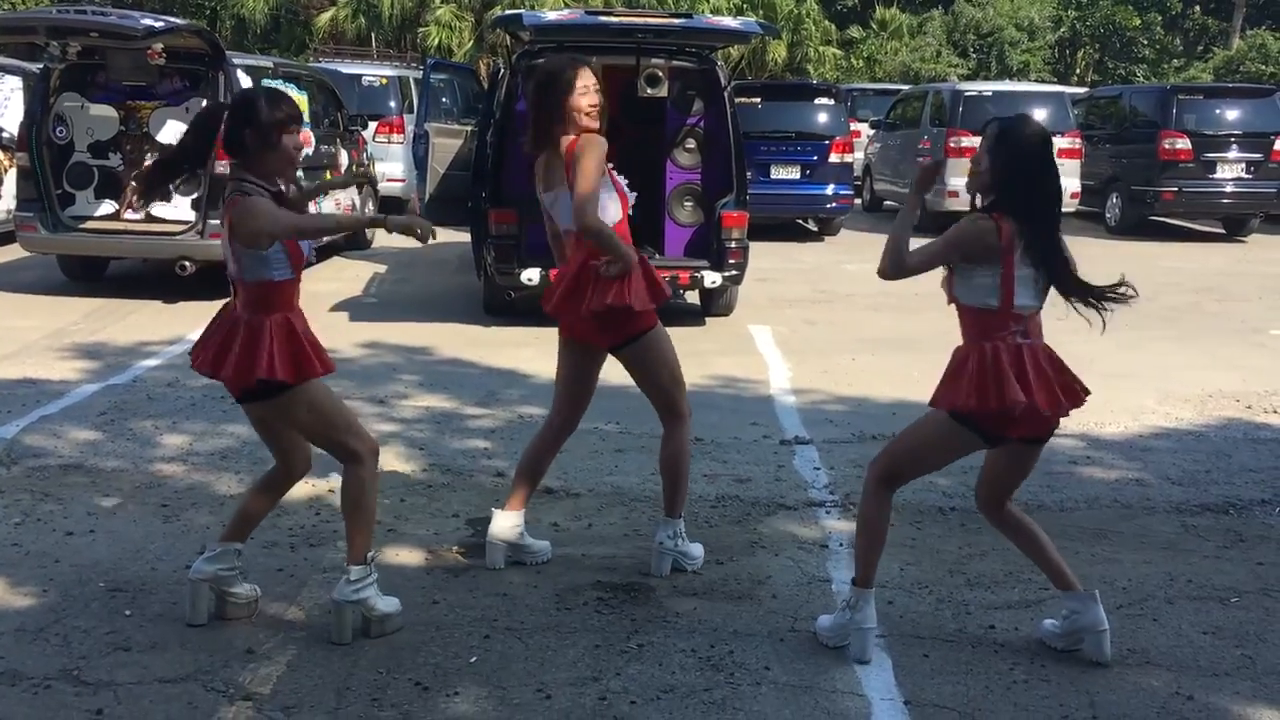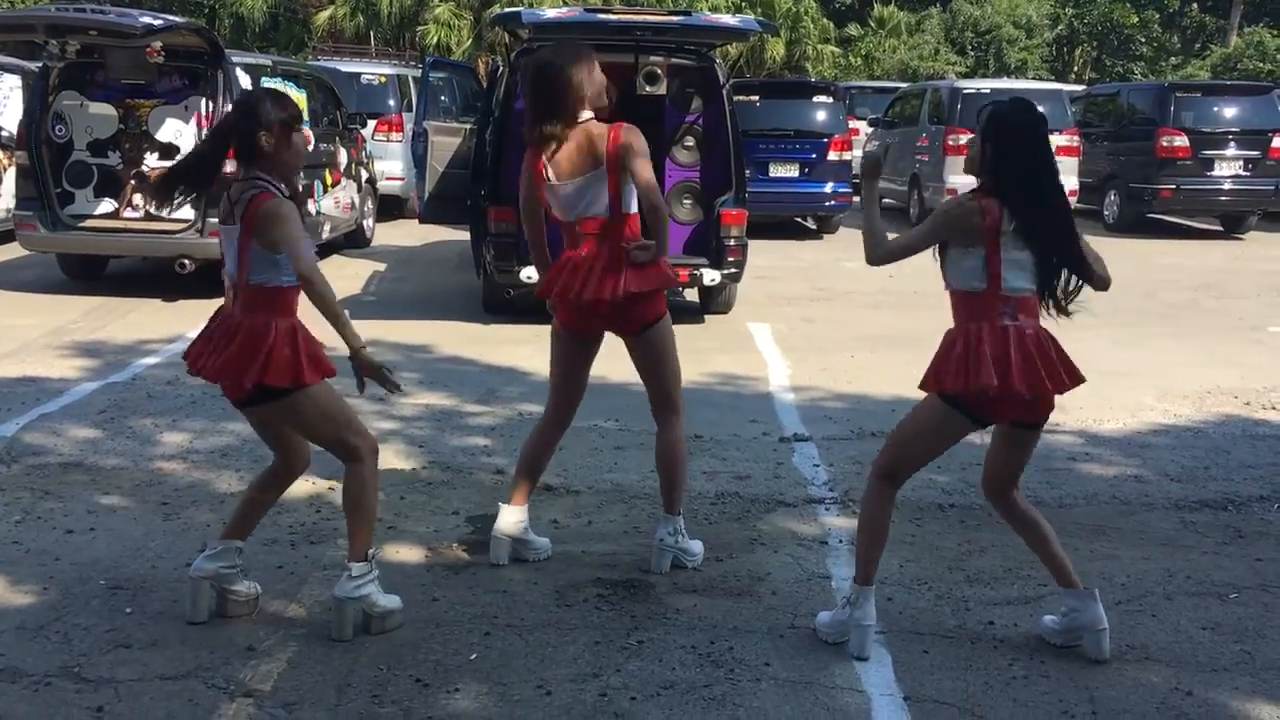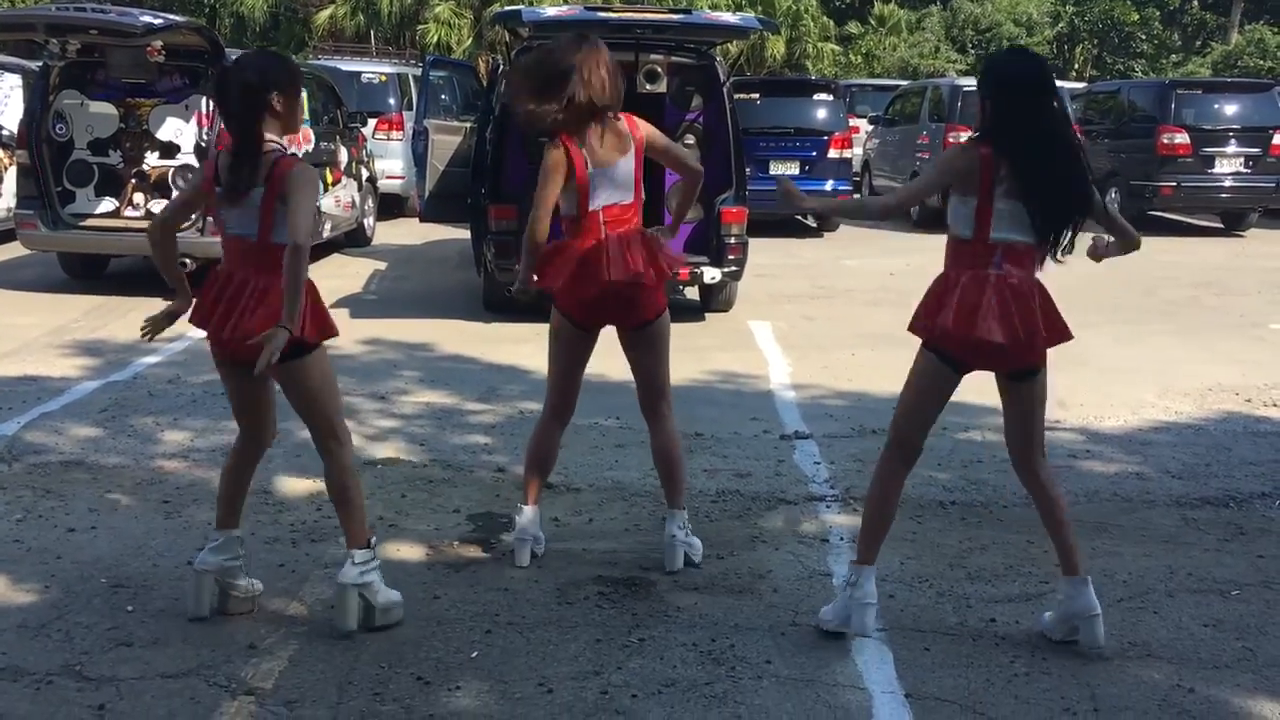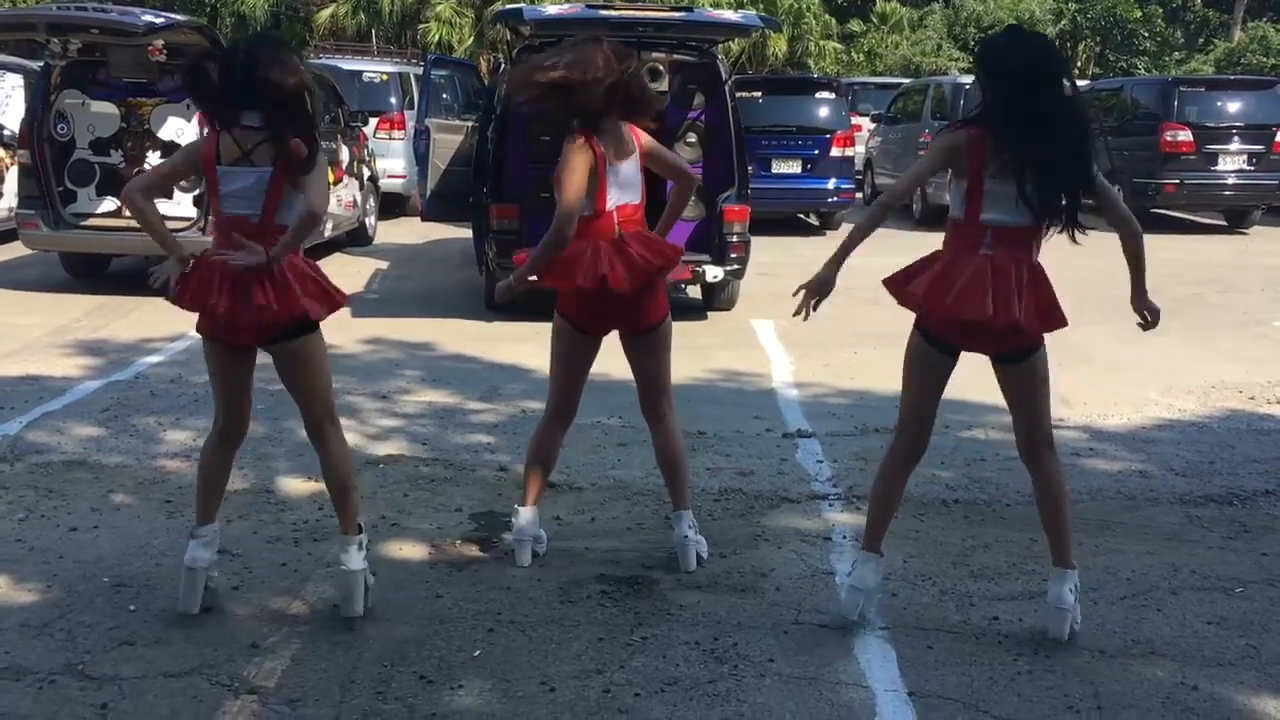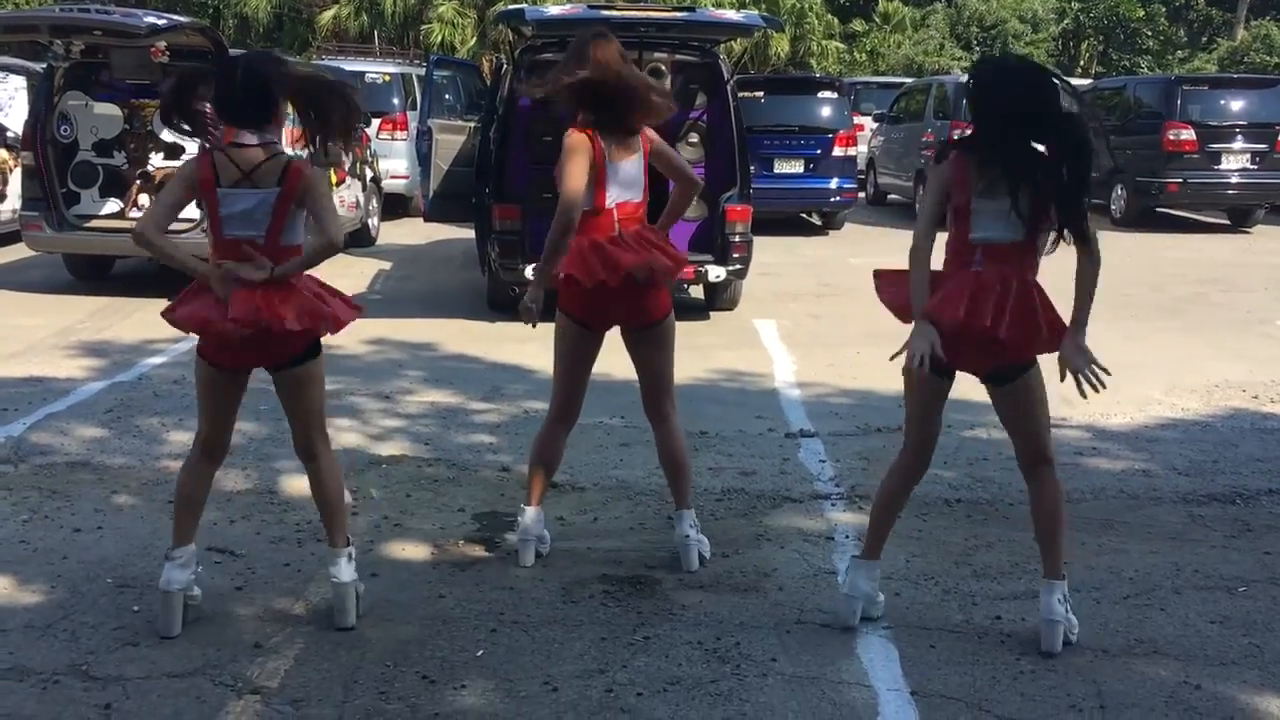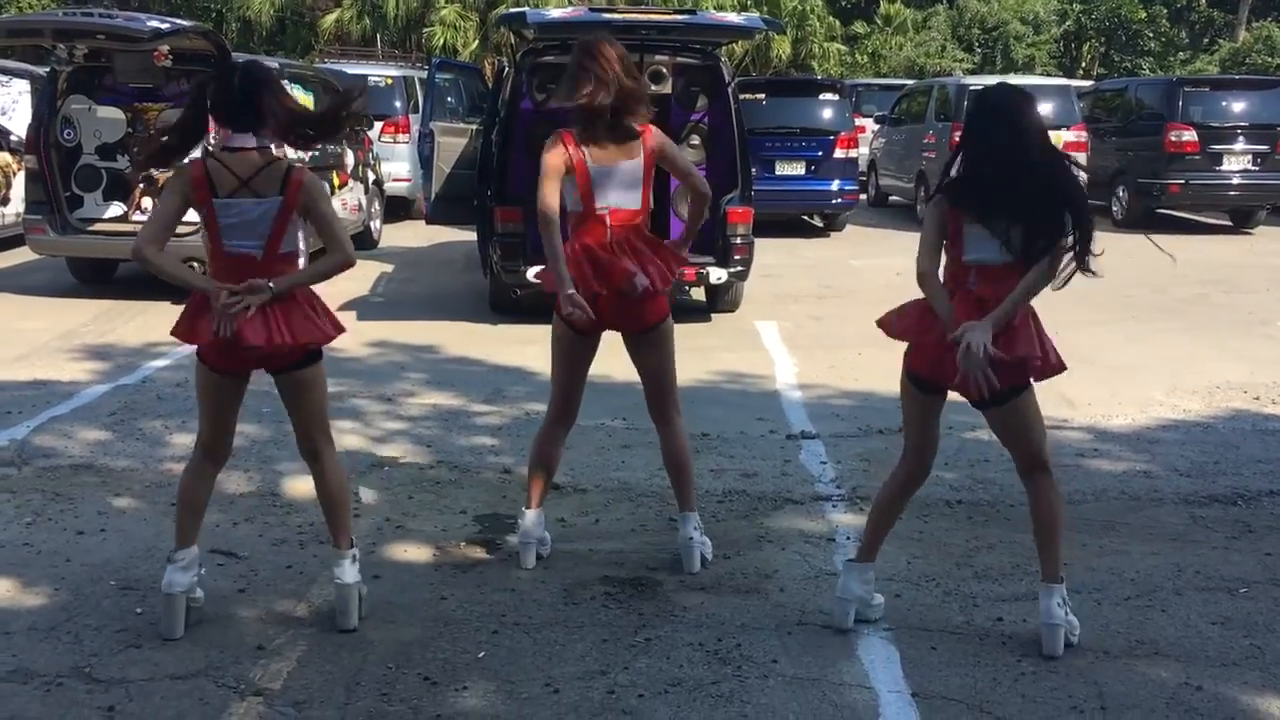
dt=0.1s
person 1, frame 1
left shoulder: (981, 229)
right shoulder: (1038, 231)
left elbow: (893, 266)
right elbow: (1097, 294)
left wrist: (914, 198)
left hip: (991, 384)
right hip: (1038, 388)
left knee: (881, 475)
right knee: (994, 502)
left ankle: (858, 612)
right ankle: (1082, 610)
person 1, frame 2
left shoulder: (969, 210)
right shoulder: (1042, 215)
left elbow: (879, 251)
right elbow: (1098, 275)
left wrist: (870, 186)
left hip: (979, 367)
right hip: (1029, 370)
left knee: (885, 475)
right knee: (1003, 491)
left ankle: (859, 609)
right ankle: (1081, 606)
person 1, frame 3
left shoulder: (969, 157)
right shoulder: (1059, 165)
left elbow: (891, 205)
right elbow: (1125, 236)
left wrist: (818, 204)
right wrist: (1106, 247)
left hip: (962, 314)
right hip: (1023, 322)
left knee: (900, 450)
right knee: (1031, 462)
left ankle: (860, 588)
right ankle: (1078, 594)
person 1, frame 4
left shoulder: (966, 138)
right shoulder: (1062, 148)
left elbow: (894, 196)
right elbow: (1126, 222)
left wrist: (833, 266)
right wrist: (1139, 292)
left hip: (952, 295)
right hip: (1018, 302)
left knee: (908, 440)
right knee: (1039, 449)
left ankle: (866, 567)
right ankle: (1063, 583)
person 1, frame 5
left shoulder: (958, 162)
right shoulder: (1055, 170)
left elbow: (923, 241)
right elbow: (1086, 252)
left wrist: (923, 317)
right wrist: (1076, 333)
left hip: (945, 315)
right hip: (1010, 326)
left knee: (914, 454)
right knee: (1038, 463)
left ankle: (863, 574)
right ankle: (1054, 596)
person 1, frame 6
left shoulder: (953, 192)
right shoulder: (1049, 193)
left elbow: (928, 274)
right elbow: (1049, 265)
left wrist: (959, 333)
right wrist: (987, 329)
left hip: (937, 340)
right hip: (1003, 348)
left knee: (914, 466)
right knee: (1037, 471)
left ankle: (857, 579)
right ankle: (1053, 601)
person 2, frame 1
left shoulder: (250, 191)
right shoulder: (255, 207)
left elbow: (292, 224)
right elbow: (303, 227)
right wrist: (384, 219)
left hip: (253, 342)
right hip: (266, 350)
left knee: (292, 463)
right knee: (360, 451)
left ankle: (218, 565)
right ankle: (357, 584)
person 2, frame 2
left shoulder: (241, 197)
right shoulder: (275, 207)
right elbow: (309, 276)
right wrist: (357, 348)
left hip: (247, 344)
right hip: (269, 349)
left knee: (291, 461)
right knee: (360, 449)
left ankle: (218, 564)
right ankle: (358, 581)
person 2, frame 3
left shoulder: (219, 164)
right shoulder: (292, 168)
left elbow: (162, 230)
right elbow: (302, 241)
left wrist: (178, 297)
right wrist: (283, 325)
left hip: (230, 308)
right hip: (276, 311)
left knee: (252, 438)
right knee: (333, 440)
left ankle: (220, 558)
right ankle: (359, 566)
person 2, frame 4
left shoulder: (208, 148)
right shoulder: (297, 148)
left elbow: (138, 194)
right elbow: (315, 210)
left wrist: (176, 254)
right wrist: (271, 256)
left hip: (223, 290)
right hip: (281, 292)
left knee: (228, 426)
right knee: (325, 427)
left ankle: (202, 547)
right ankle: (352, 551)
person 2, frame 5
left shoulder: (200, 167)
right shoulder: (298, 172)
left elbow: (146, 232)
right elbow: (332, 240)
left wrist: (211, 272)
right wrist: (274, 273)
left hip: (223, 321)
right hip: (288, 313)
left knee: (208, 448)
right knee: (314, 447)
left ankle: (178, 567)
right ankle: (342, 563)
person 2, frame 6
left shoulder: (194, 175)
right shoulder: (298, 180)
left elbow: (144, 248)
right elbow: (343, 255)
left wrist: (209, 289)
right wrist: (275, 290)
left hip: (224, 328)
right hip: (288, 323)
left knee: (210, 452)
right knee: (318, 449)
left ankle: (181, 571)
right ankle: (346, 566)
person 3, frame 1
left shoulder: (546, 157)
right shoulder: (589, 146)
right elbow: (588, 215)
right wrist: (623, 254)
left hip: (575, 298)
right hip: (618, 296)
left knee: (561, 420)
right knee: (677, 417)
left ankle: (507, 526)
right ankle: (672, 537)
person 3, frame 2
left shoulder: (538, 154)
right shoulder: (623, 137)
left elbow: (531, 227)
right elbow: (650, 196)
left wrist: (549, 275)
right wrist: (659, 244)
left hip: (575, 286)
right hip: (630, 282)
left knee: (556, 413)
right knee: (669, 412)
left ankle: (512, 522)
right ankle: (672, 534)
person 3, frame 3
left shoulder: (562, 145)
right shoulder: (632, 128)
left elbow: (539, 231)
right elbow: (693, 172)
left wrist: (529, 272)
right wrist: (668, 230)
left hip: (579, 280)
right hip: (638, 276)
left knee: (556, 410)
right knee: (658, 411)
left ankle: (527, 522)
right ankle: (678, 529)
person 3, frame 4
left shoulder: (579, 143)
right shoulder: (632, 133)
left elbow: (565, 223)
right elbow: (687, 178)
left wrist: (520, 277)
left hip: (585, 283)
right hip: (644, 278)
left knee: (559, 413)
right knee: (660, 413)
left ankle: (527, 523)
right ankle: (685, 528)
person 3, frame 5
left shoulder: (576, 137)
right shoulder: (643, 133)
left elbow: (566, 208)
right elbow: (690, 183)
left wrist: (540, 284)
left hip: (589, 278)
right hip: (645, 278)
left knee: (562, 412)
right knee: (662, 411)
left ankle: (531, 522)
right ankle: (687, 526)
person 3, frame 6
left shoulder: (563, 145)
right shoulder: (648, 137)
left elbow: (548, 209)
right elbow: (701, 193)
left wrist: (562, 284)
right wrist: (684, 240)
left hip: (584, 283)
right hip: (641, 283)
left knee: (559, 414)
right knee: (667, 414)
left ankle: (532, 524)
right ankle: (690, 528)
